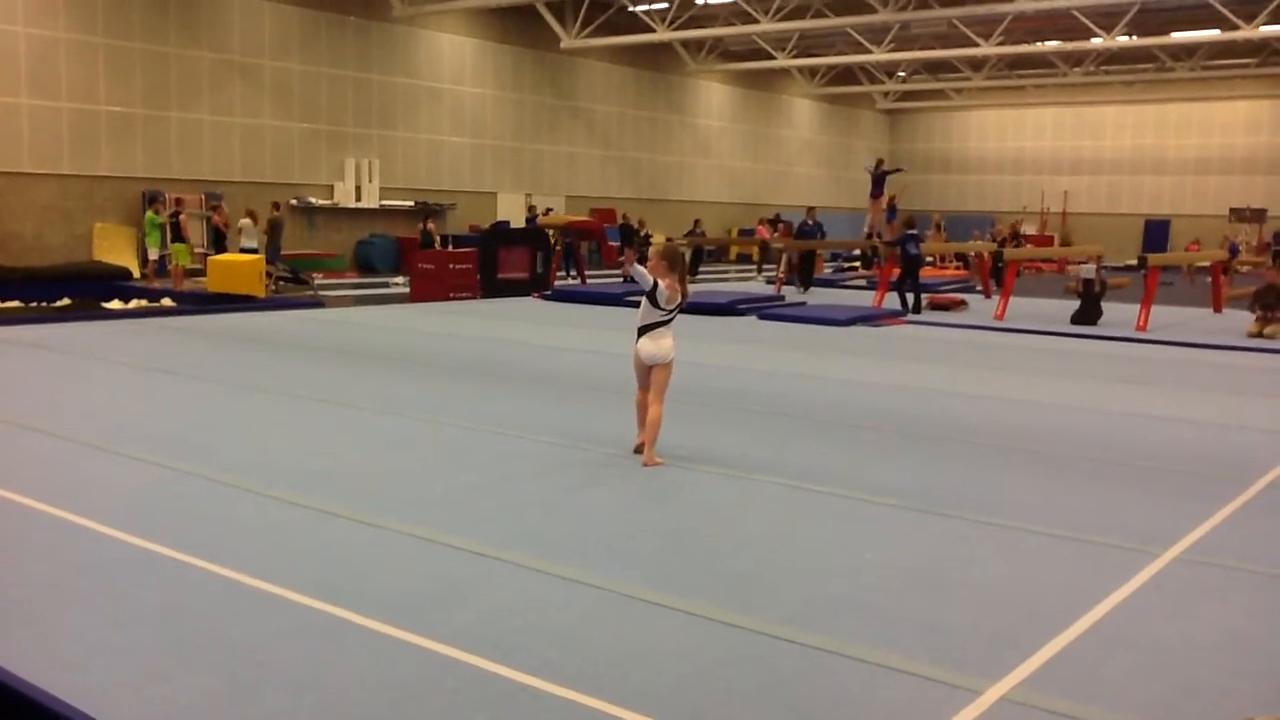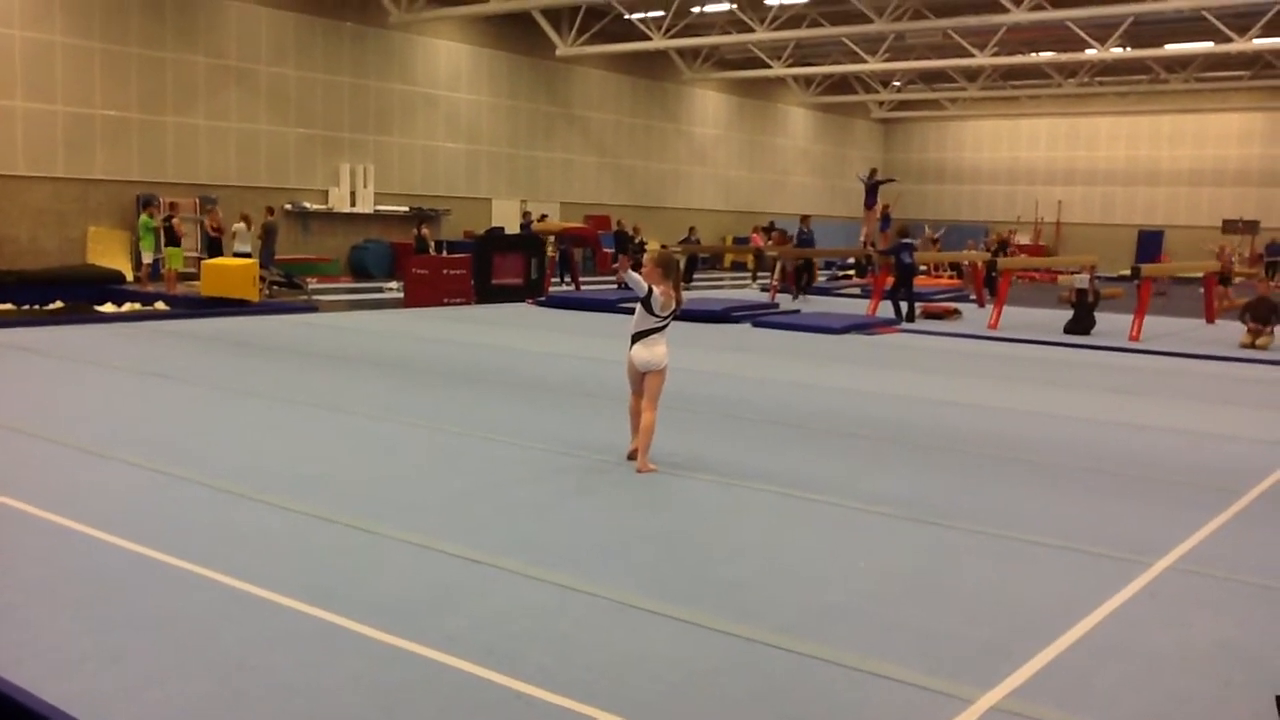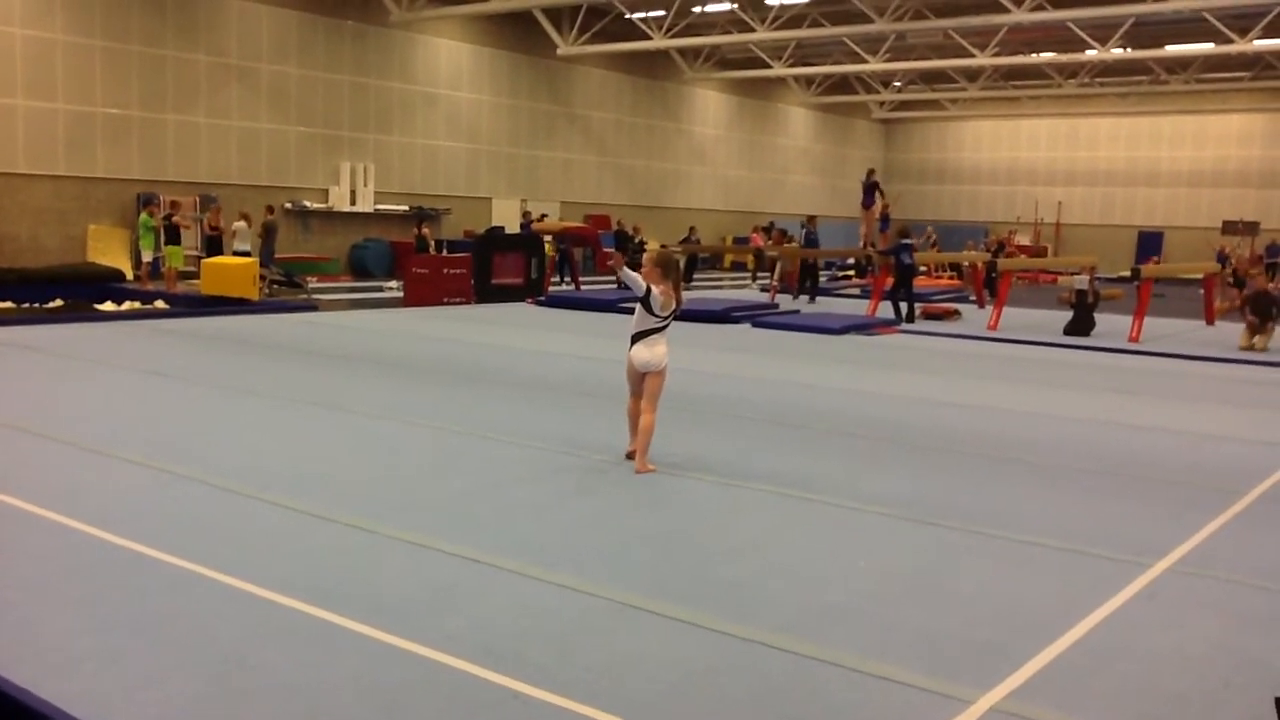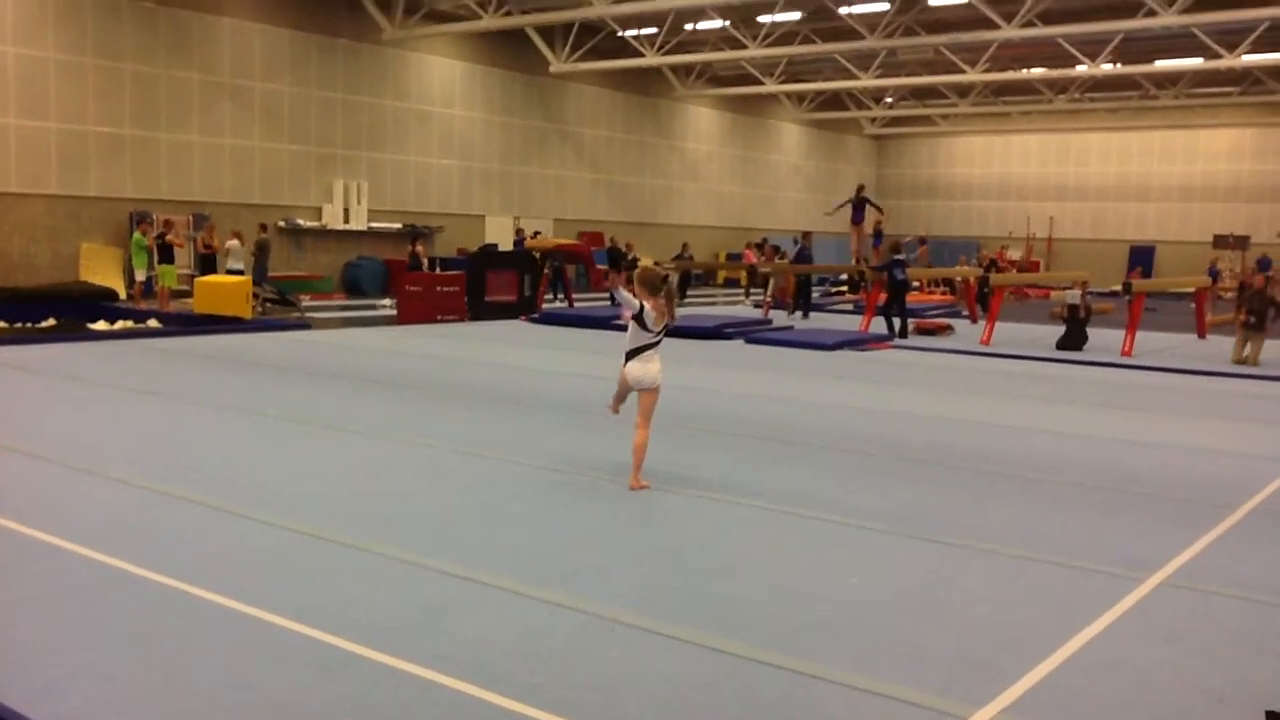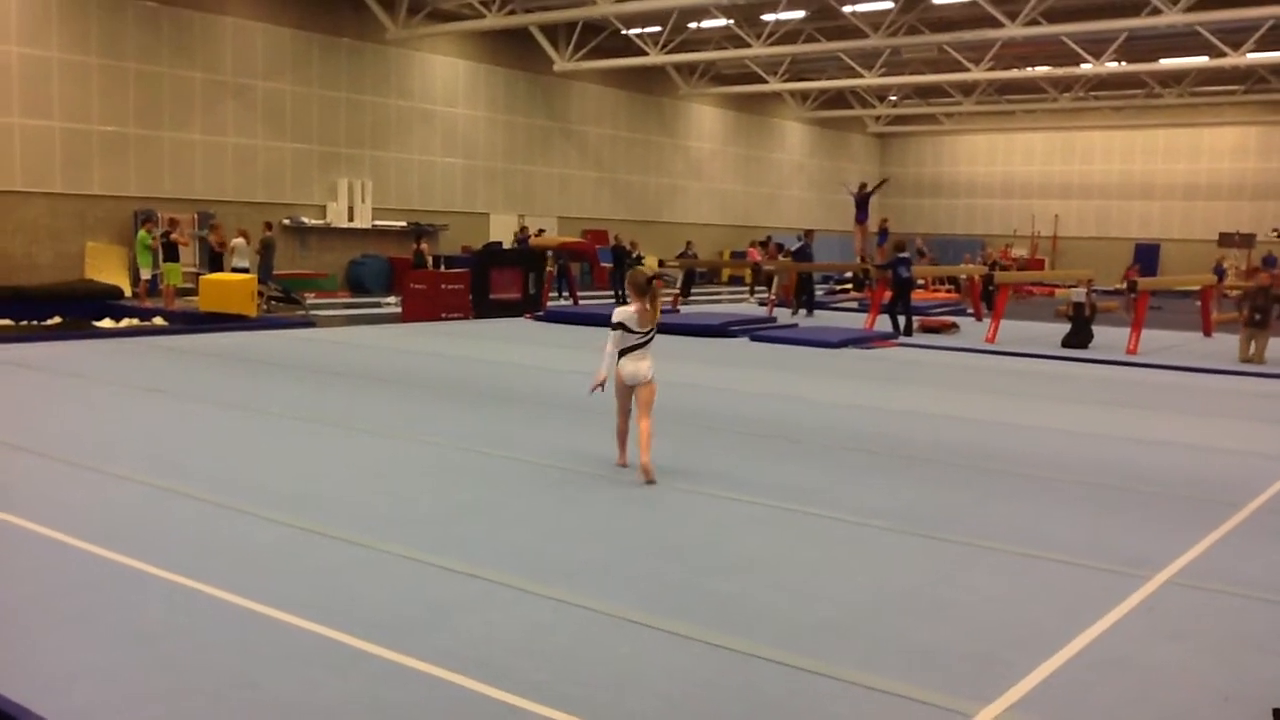
dt=0.4s
person 1, frame 1
left shoulder: (657, 287)
right shoulder: (679, 290)
left elbow: (644, 278)
left wrist: (631, 265)
right wrist: (634, 267)
left hip: (645, 345)
right hip: (665, 348)
left knee: (643, 391)
right knee: (656, 401)
left ankle: (641, 436)
right ankle: (649, 453)
person 1, frame 2
left shoulder: (651, 294)
right shoulder: (673, 296)
left elbow: (639, 285)
left wrist: (625, 272)
right wrist: (628, 273)
left hip: (639, 352)
right hip: (658, 355)
left knee: (636, 396)
right knee: (649, 408)
left ankle: (634, 443)
right ankle: (642, 460)
person 1, frame 3
left shoulder: (650, 293)
right shoulder: (673, 296)
left elbow: (637, 284)
left wrist: (621, 270)
right wrist: (625, 271)
left hip: (638, 352)
right hip: (658, 355)
left knee: (635, 397)
right knee: (649, 409)
left ankle: (632, 444)
right ankle: (641, 461)
person 1, frame 4
left shoulder: (641, 308)
right shoulder: (666, 310)
left elbow: (630, 302)
left wrist: (617, 288)
left hip: (632, 369)
right hip: (653, 372)
left knee: (620, 396)
right knee: (643, 425)
left ankle: (614, 407)
right ankle: (636, 477)
person 1, frame 5
left shoulder: (621, 313)
right shoulder: (654, 312)
left elbow: (611, 347)
left wrist: (602, 374)
left hip: (625, 368)
right hip: (645, 368)
left knee: (623, 415)
right knee: (645, 419)
left ankle: (622, 457)
right ankle: (645, 459)
